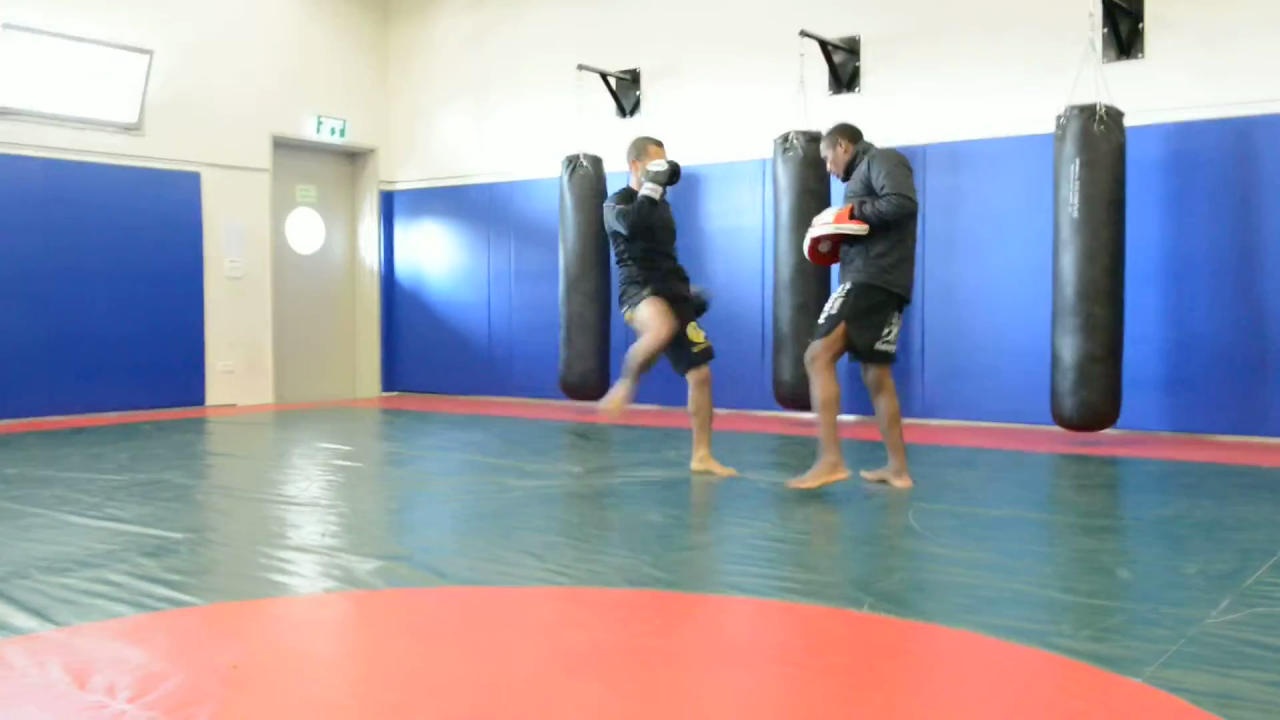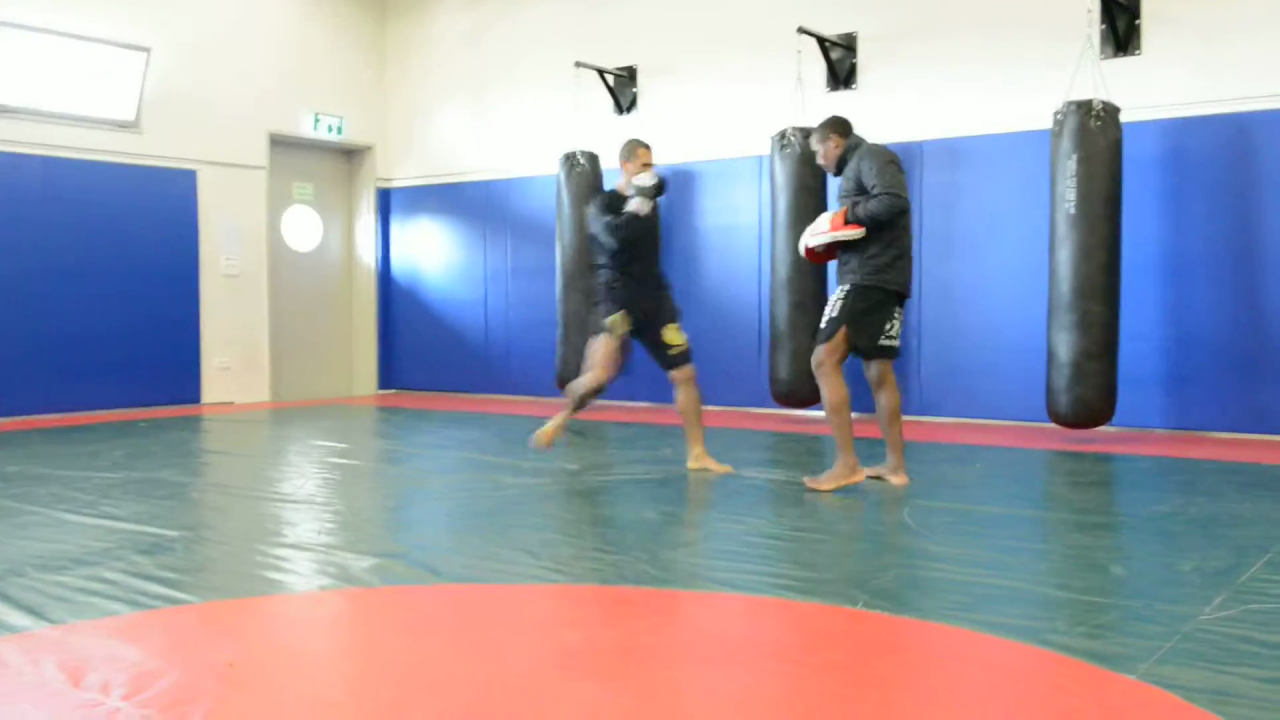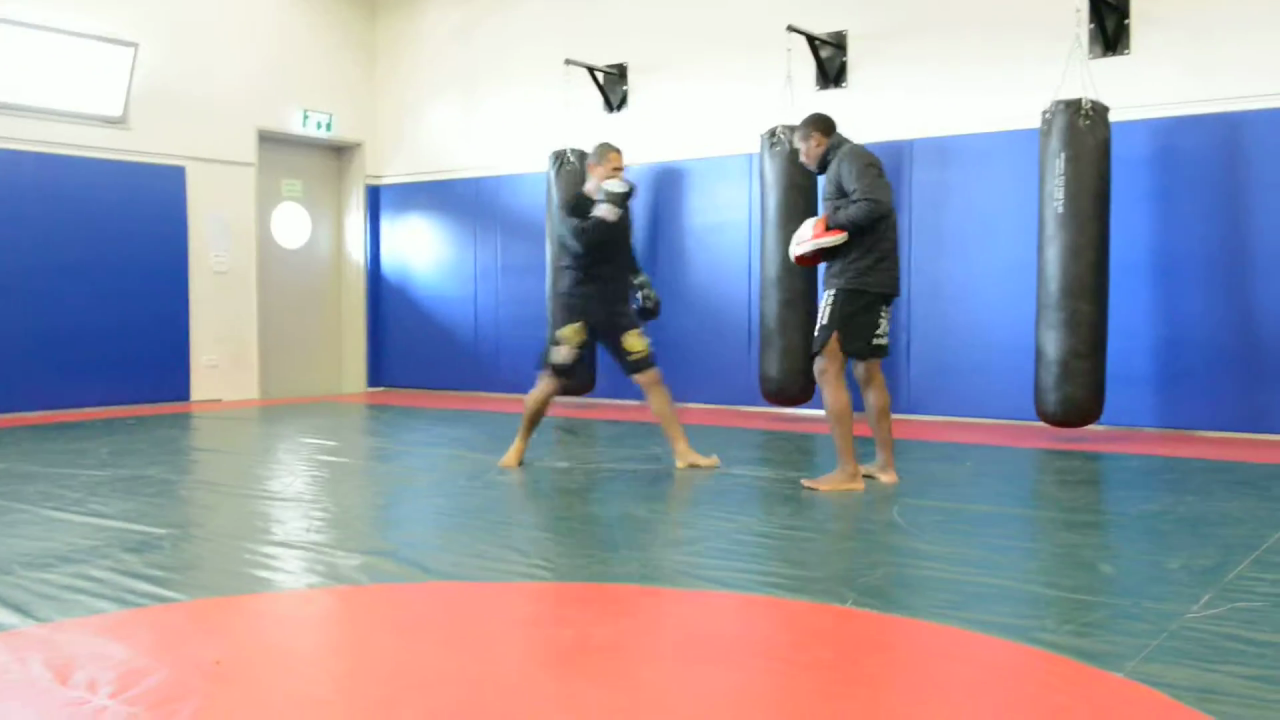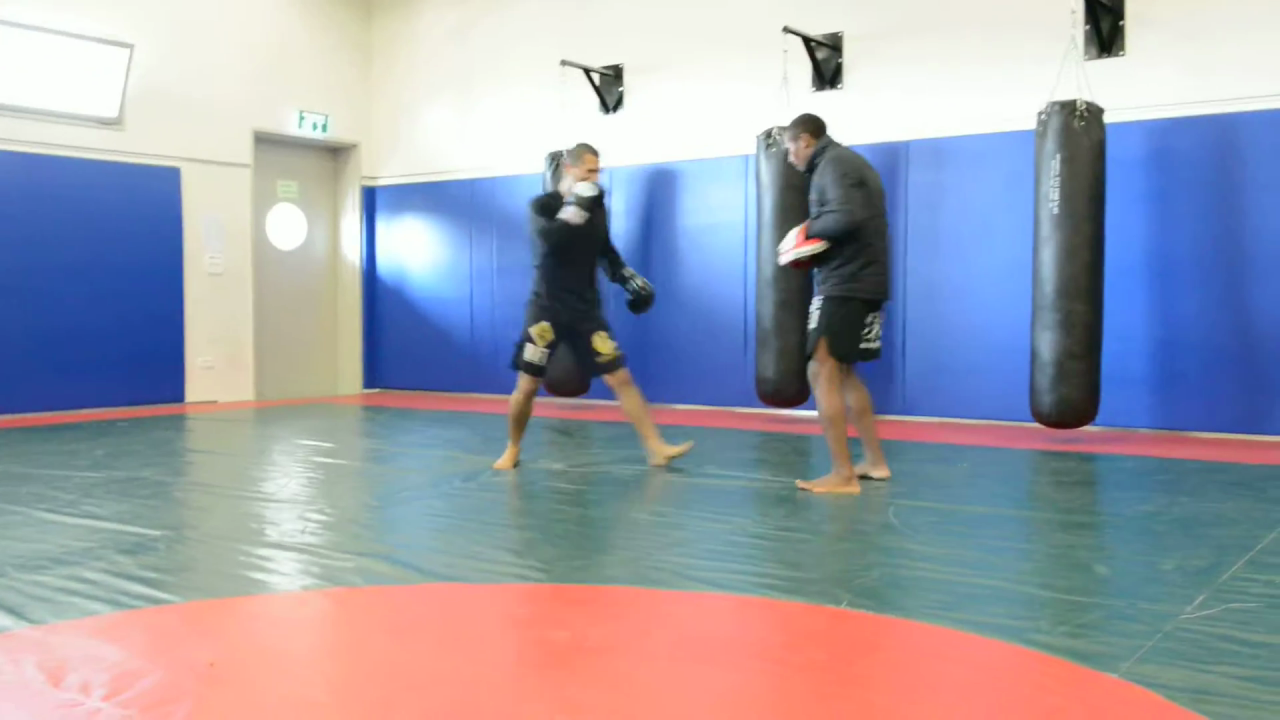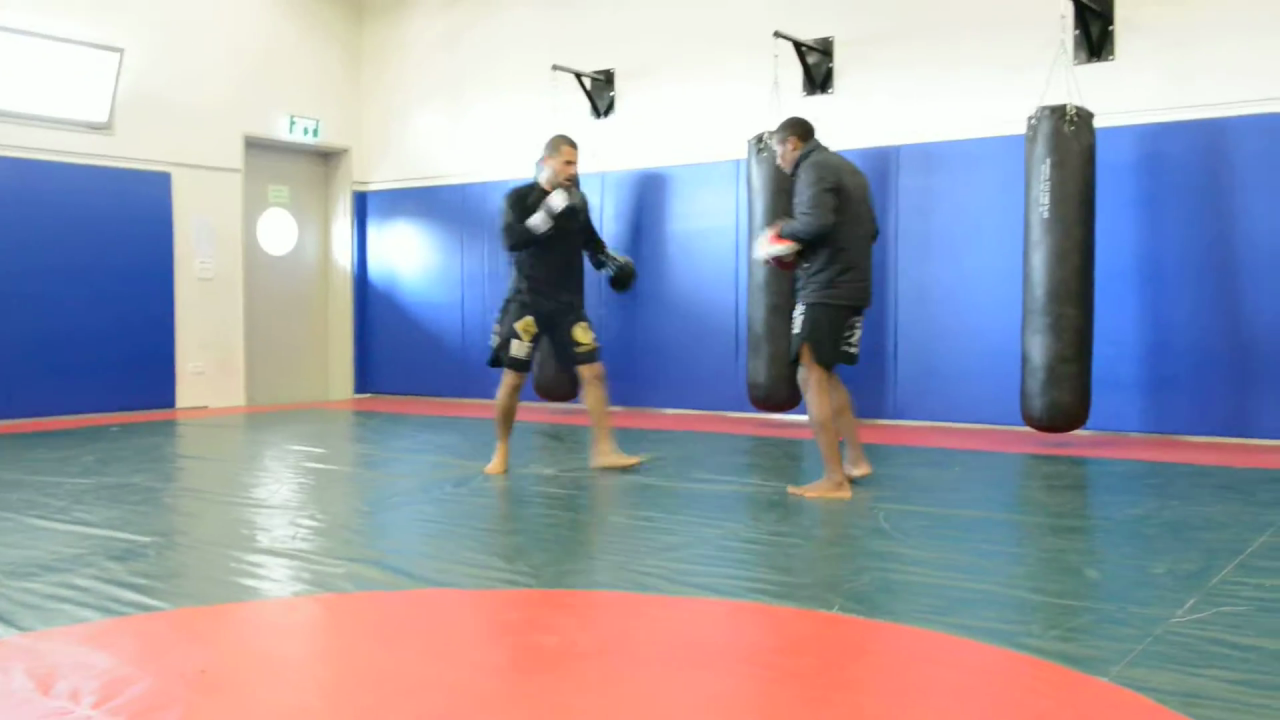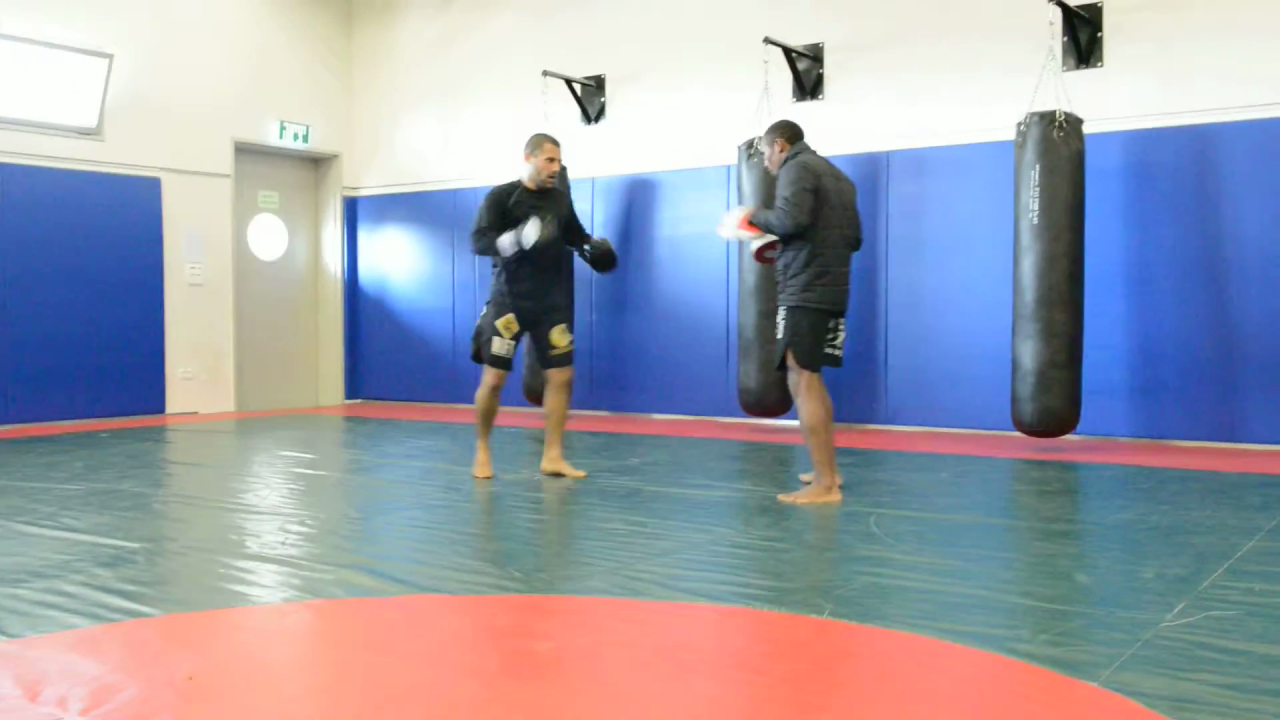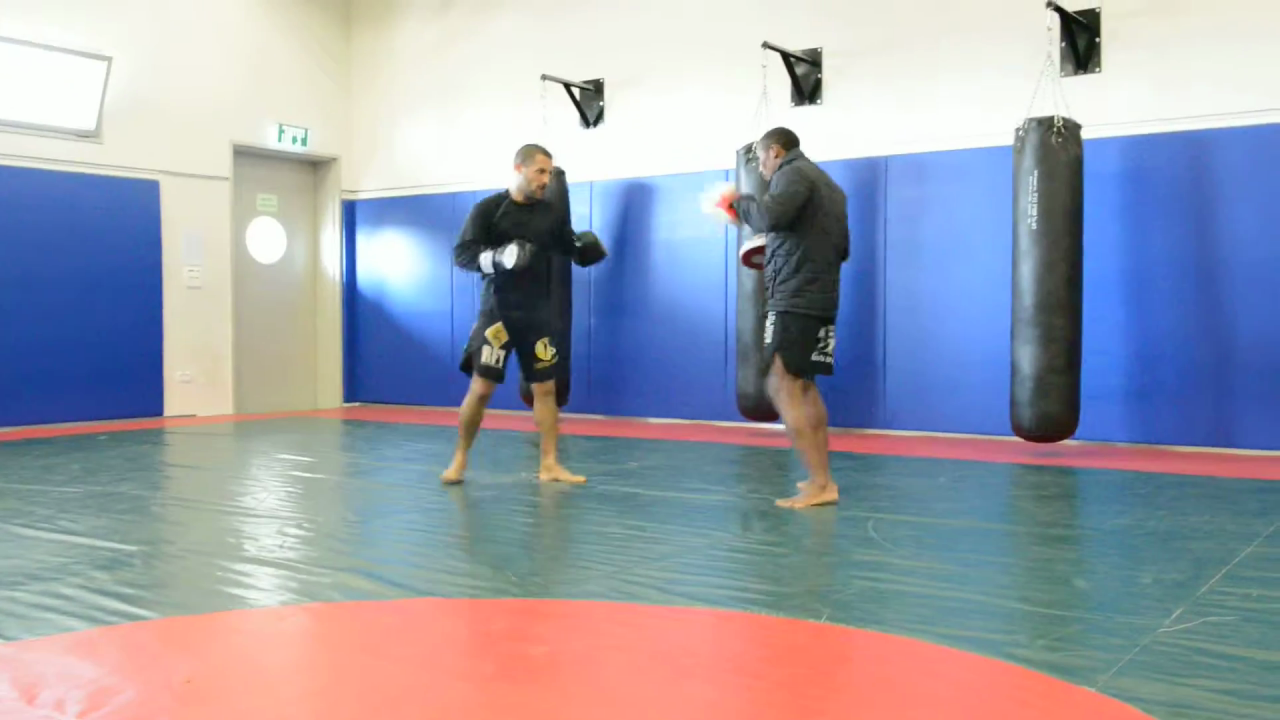
dt=0.1s
person 1, frame 1
left shoulder: (883, 159)
right shoulder: (865, 171)
left elbow: (903, 204)
left wrist: (855, 211)
right wrist: (843, 243)
left hip: (870, 280)
right hip: (886, 283)
left knee: (818, 357)
right knee: (877, 377)
left ankle: (831, 460)
right ankle: (897, 468)
person 1, frame 2
left shoulder: (871, 157)
right shoulder: (860, 167)
left elbow: (895, 202)
left wrist: (850, 213)
right wrist: (840, 241)
left hip: (868, 279)
right hip: (885, 281)
left knee: (825, 360)
right knee: (879, 372)
left ankle: (847, 463)
right ankle: (896, 465)
person 1, frame 3
left shoulder: (849, 158)
right shoulder: (853, 161)
left elbow: (874, 206)
left wrist: (832, 219)
right wrist: (835, 234)
left hip: (854, 280)
right hip: (876, 279)
left knee: (828, 368)
right knee: (867, 372)
left ankle: (847, 471)
right ankle: (885, 464)
person 1, frame 4
left shoulder: (833, 164)
right shoulder: (852, 164)
left elbow: (852, 216)
left wrist: (810, 230)
left hip: (842, 285)
right hip: (867, 283)
left knee: (821, 371)
right knee: (845, 372)
left ankle: (842, 474)
right ankle: (875, 460)
person 1, frame 5
left shoulder: (815, 168)
right shoulder: (848, 169)
left elbow: (817, 222)
right elbow: (871, 230)
left wrist: (783, 231)
left hip: (825, 290)
right hip: (852, 288)
left knee: (812, 377)
right knee: (825, 374)
left ankle: (834, 479)
right ankle: (854, 458)
person 1, frame 6
left shoulder: (797, 169)
right shoulder: (837, 176)
left elbow: (792, 220)
right elbow: (854, 239)
left wrist: (757, 216)
left hip: (805, 293)
right hip: (831, 291)
left knee: (802, 382)
right knee: (809, 377)
left ankle: (826, 484)
right ankle: (827, 469)
person 1, frame 7
left shoulder: (794, 174)
right shoulder: (828, 185)
left elbow: (770, 217)
right elbow: (841, 250)
left wrist: (741, 201)
left hip: (796, 300)
right hip: (820, 300)
left knee: (781, 387)
right knee: (802, 385)
left ankle: (819, 482)
right ankle: (822, 476)
person 2, frame 1
left shoulder: (662, 203)
right shoulder: (618, 202)
right elbow: (632, 226)
left wrist: (688, 289)
right wrist: (653, 184)
left hip: (674, 292)
right hip: (641, 290)
left knee: (701, 376)
right knee: (662, 329)
left ankle: (702, 456)
right ankle: (624, 386)
person 2, frame 2
left shoulder: (646, 205)
right shoulder: (604, 205)
right elbow: (620, 239)
right wrist: (642, 197)
left hip: (652, 300)
right hip: (617, 299)
left knee: (685, 375)
right knee: (602, 374)
left ankle: (698, 454)
right ankle: (561, 420)
person 2, frame 3
left shoulder: (620, 207)
right shoulder: (572, 206)
right elbow: (584, 242)
left wrist: (639, 284)
right wrist: (608, 204)
left hip: (616, 309)
right hip: (579, 307)
left knee: (650, 377)
right knee: (549, 385)
left ankle: (682, 450)
right ankle: (520, 445)
person 2, frame 4
left shoulder: (597, 207)
right shoulder: (543, 205)
right elbow: (551, 241)
left wrist: (630, 277)
right wrist: (575, 205)
left hip: (586, 309)
right hip: (548, 309)
left knee: (620, 378)
right knee: (528, 384)
left ankle: (656, 447)
right ankle: (512, 450)
person 2, frame 5
left shoulder: (575, 201)
right shoulder: (520, 198)
left elbow: (590, 239)
right elbow: (512, 240)
left wrist: (610, 260)
right wrist: (548, 212)
left hip: (568, 303)
right hip: (528, 301)
left knee: (593, 372)
right knee: (512, 380)
left ankle: (604, 450)
right ankle: (501, 452)
person 2, frame 6
left shoulder: (559, 198)
right shoulder: (500, 197)
left elbow: (575, 234)
right elbow: (480, 243)
left wrist: (594, 248)
right wrist: (520, 238)
left hip: (551, 302)
right hip: (510, 301)
left knee: (561, 377)
right knee: (493, 378)
left ankle: (553, 457)
right ankle: (483, 452)
person 2, frame 7
left shoulder: (549, 211)
right shoulder: (488, 209)
left elbow: (567, 246)
right elbow: (462, 254)
right wrist: (498, 259)
left hip: (537, 314)
right hip: (498, 312)
left knee: (545, 387)
right knee: (481, 389)
left ankle: (550, 465)
right ankle: (458, 461)
